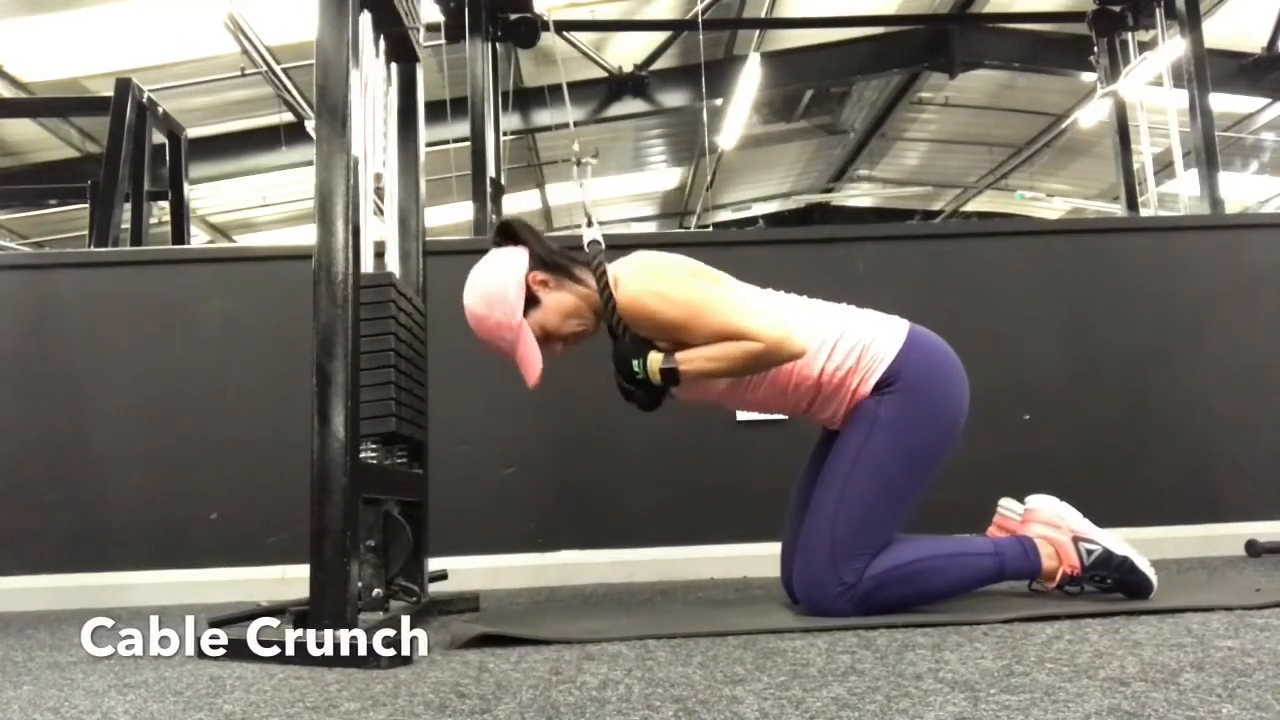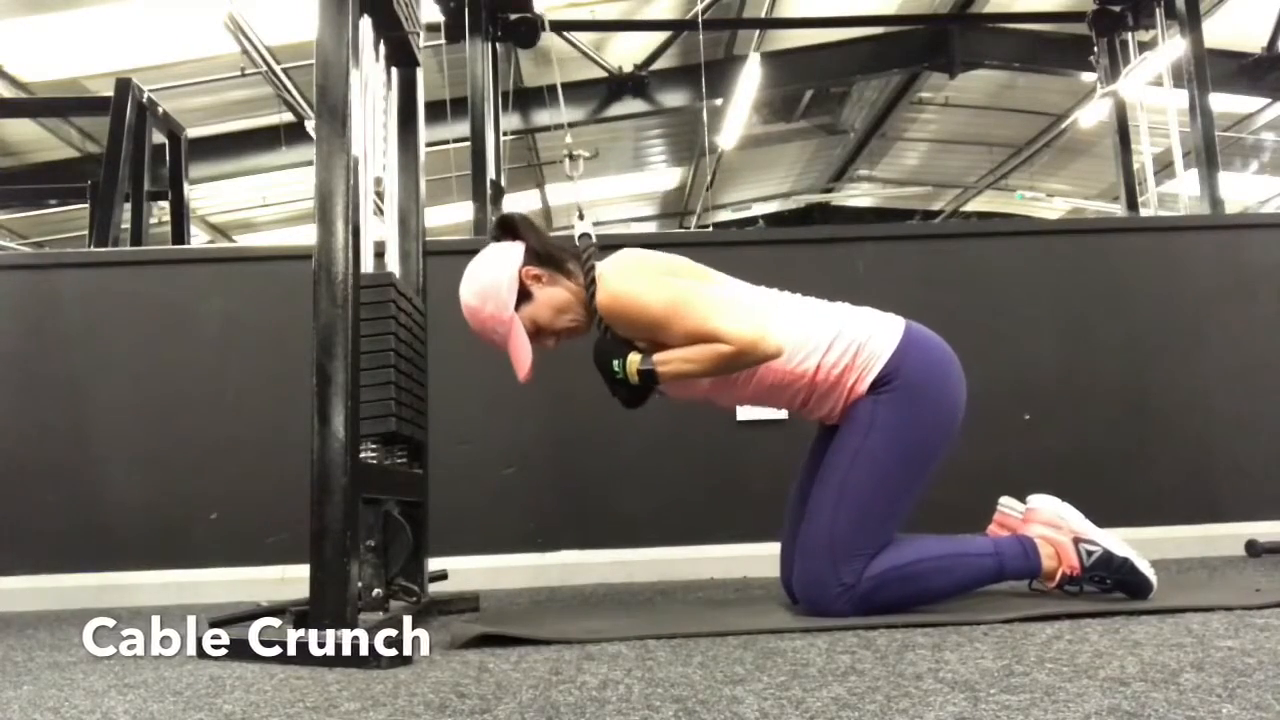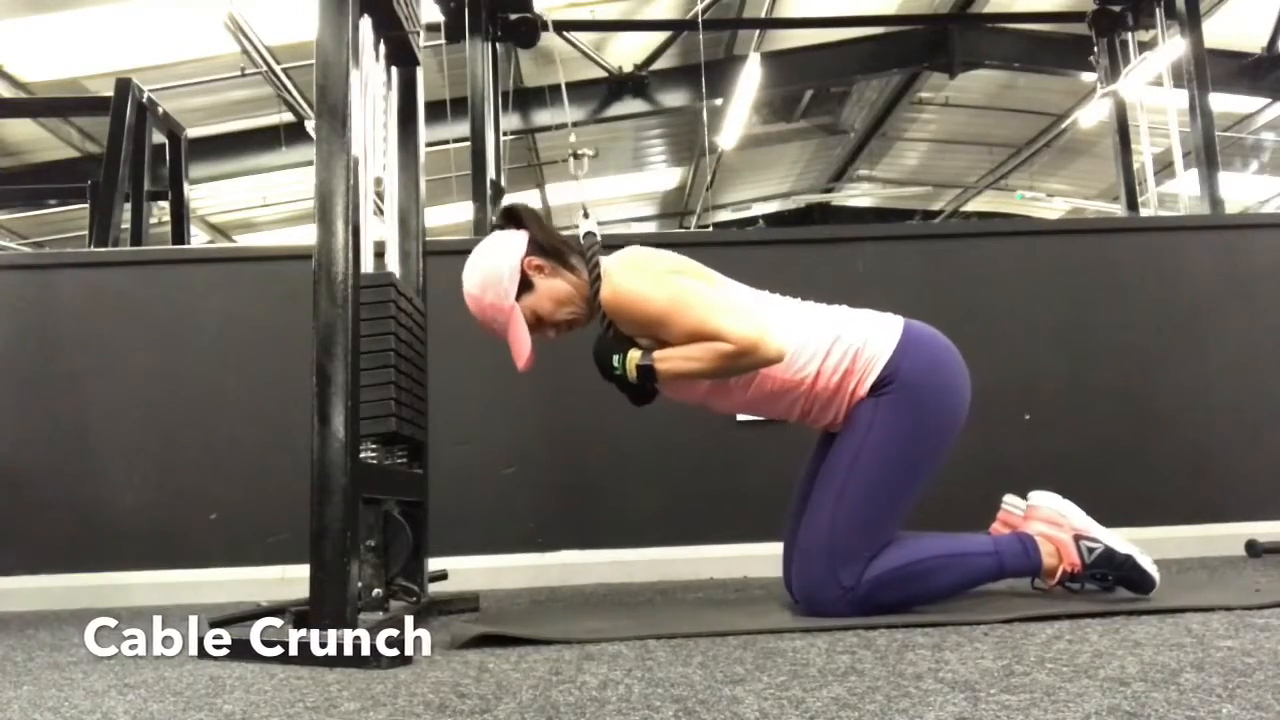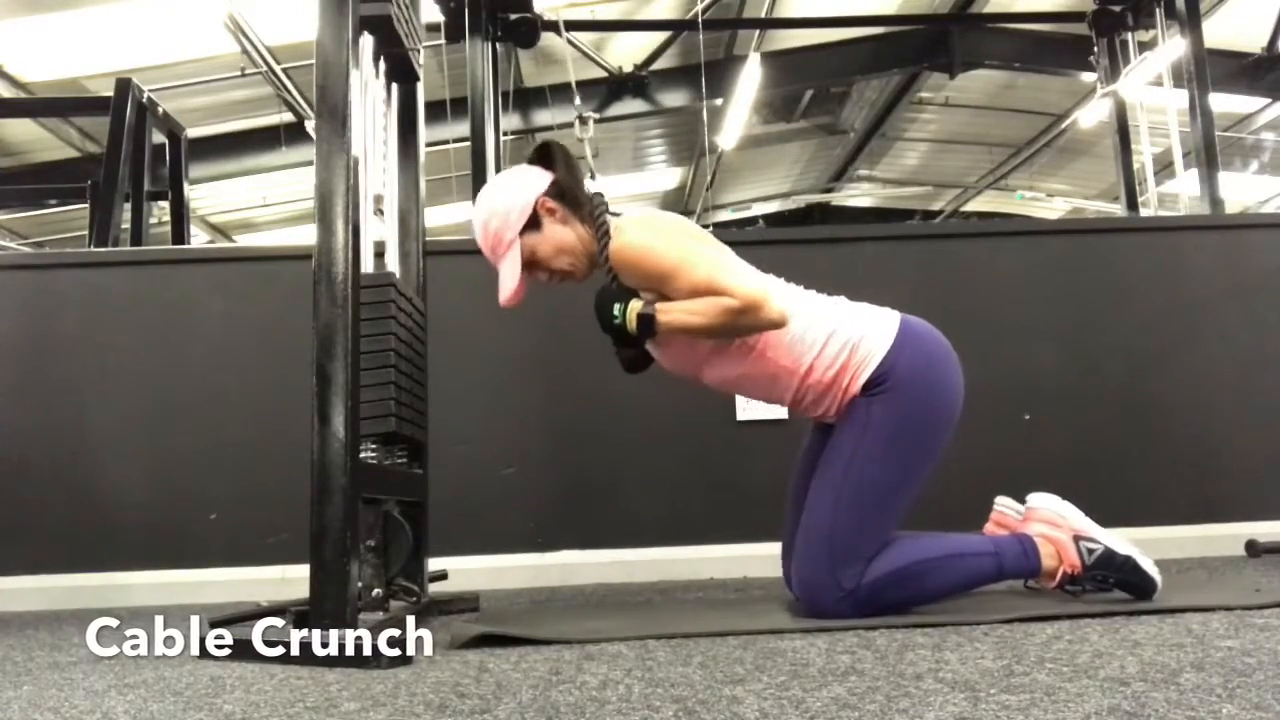
dt=0.4s
person 1, frame 1
left shoulder: (637, 290)
right shoulder: (629, 309)
left elbow: (781, 340)
left wrist: (666, 367)
right wrist: (657, 379)
left hip: (909, 379)
right hip: (876, 390)
left knee: (830, 589)
right knee: (807, 579)
left ankle: (1056, 552)
right ankle: (1017, 531)
person 1, frame 2
left shoulder: (622, 288)
right shoulder: (620, 303)
left elbow: (758, 342)
left wrist: (644, 369)
right wrist: (645, 377)
left hip: (904, 376)
right hip: (871, 387)
left knee: (829, 588)
right knee: (806, 579)
left ankle: (1054, 552)
right ankle: (1011, 531)
person 1, frame 3
left shoulder: (624, 287)
right shoulder: (628, 292)
left elbow: (759, 344)
left wrist: (643, 367)
right wrist: (647, 374)
left hip: (909, 377)
right hip: (880, 384)
left knee: (828, 588)
right knee: (811, 575)
left ankle: (1053, 549)
right ankle: (1016, 529)
person 1, frame 4
left shoulder: (633, 243)
right shoulder: (627, 267)
left elbow: (765, 308)
left wrist: (643, 317)
right wrist: (643, 345)
left hip: (900, 374)
right hip: (870, 382)
left knee: (827, 590)
right knee: (813, 573)
left ankle: (1053, 551)
right ankle: (1009, 530)
